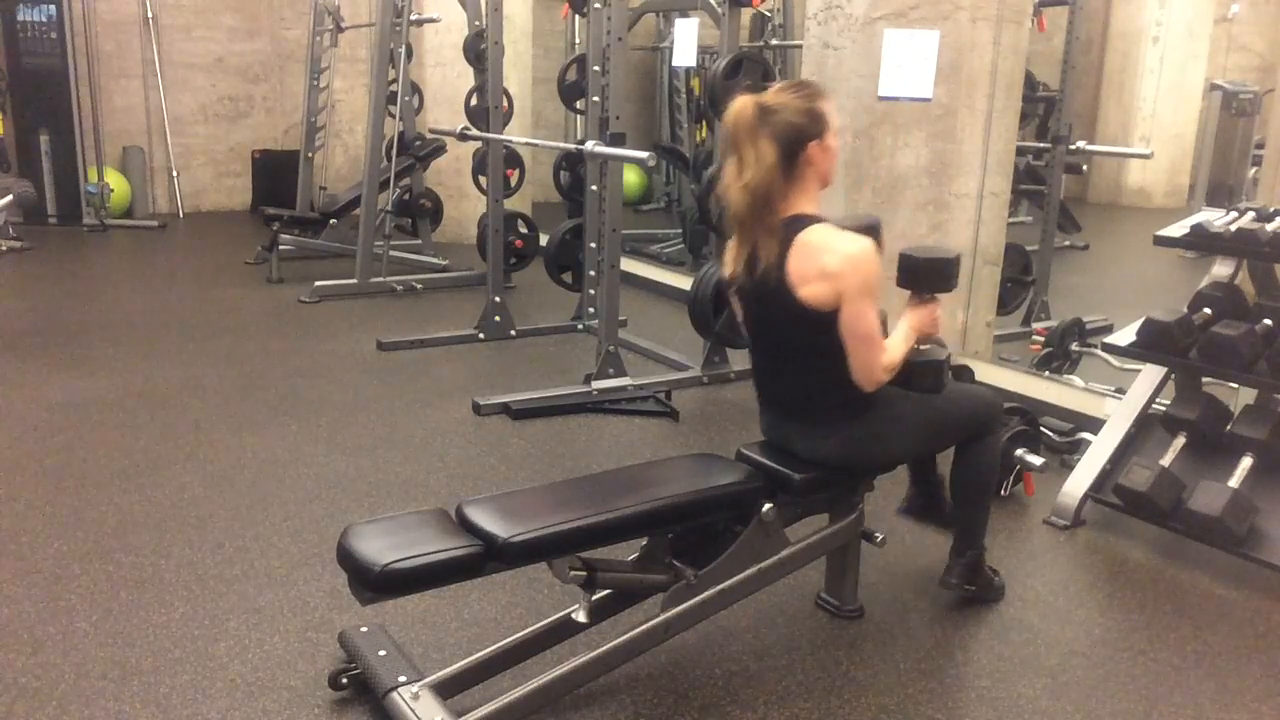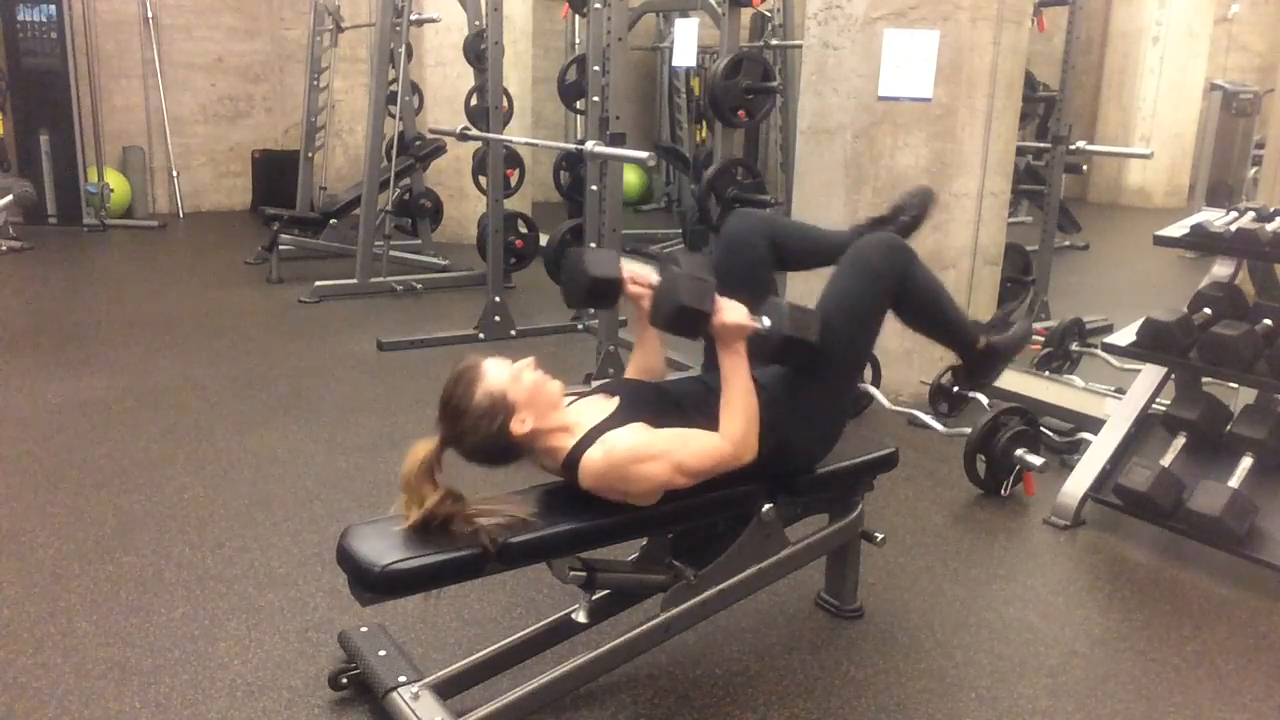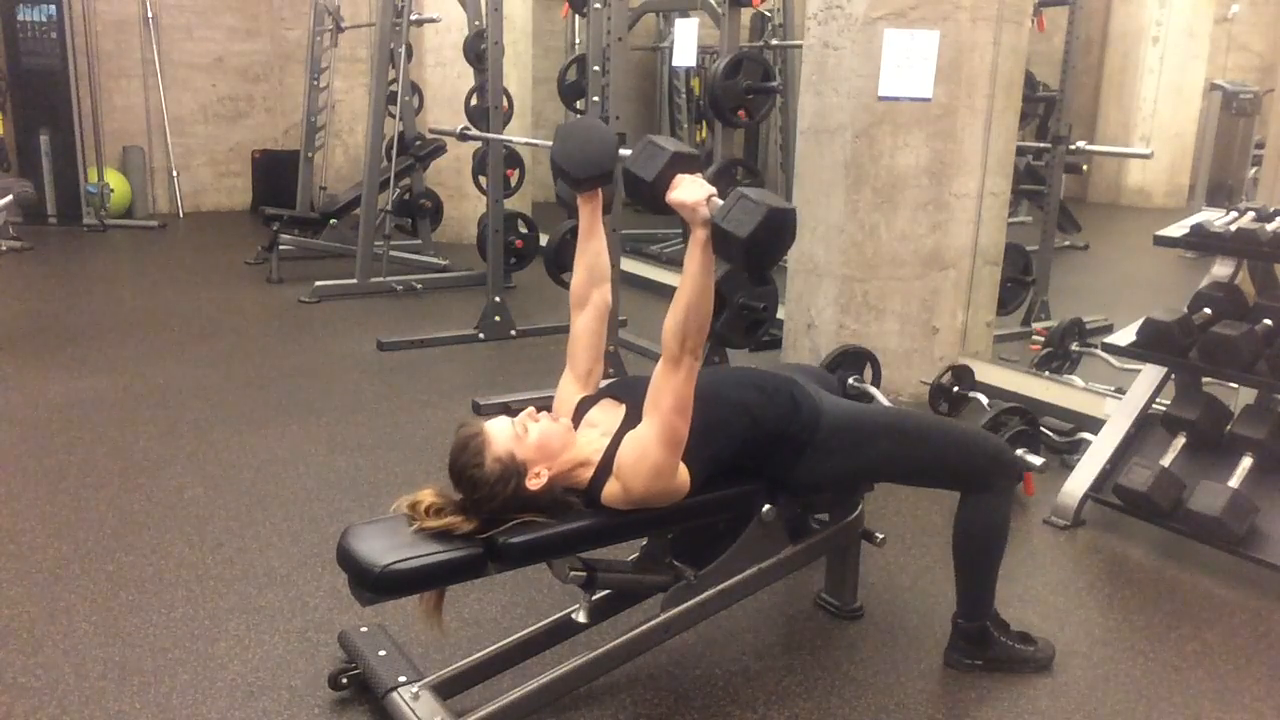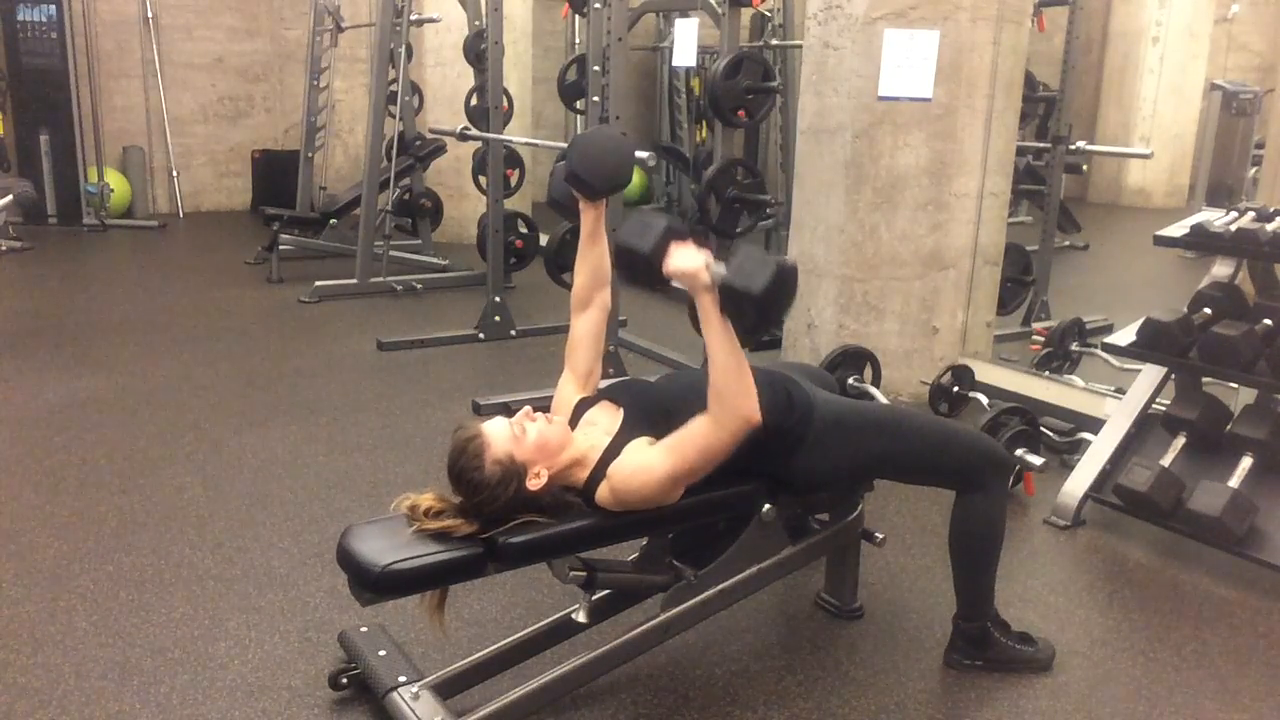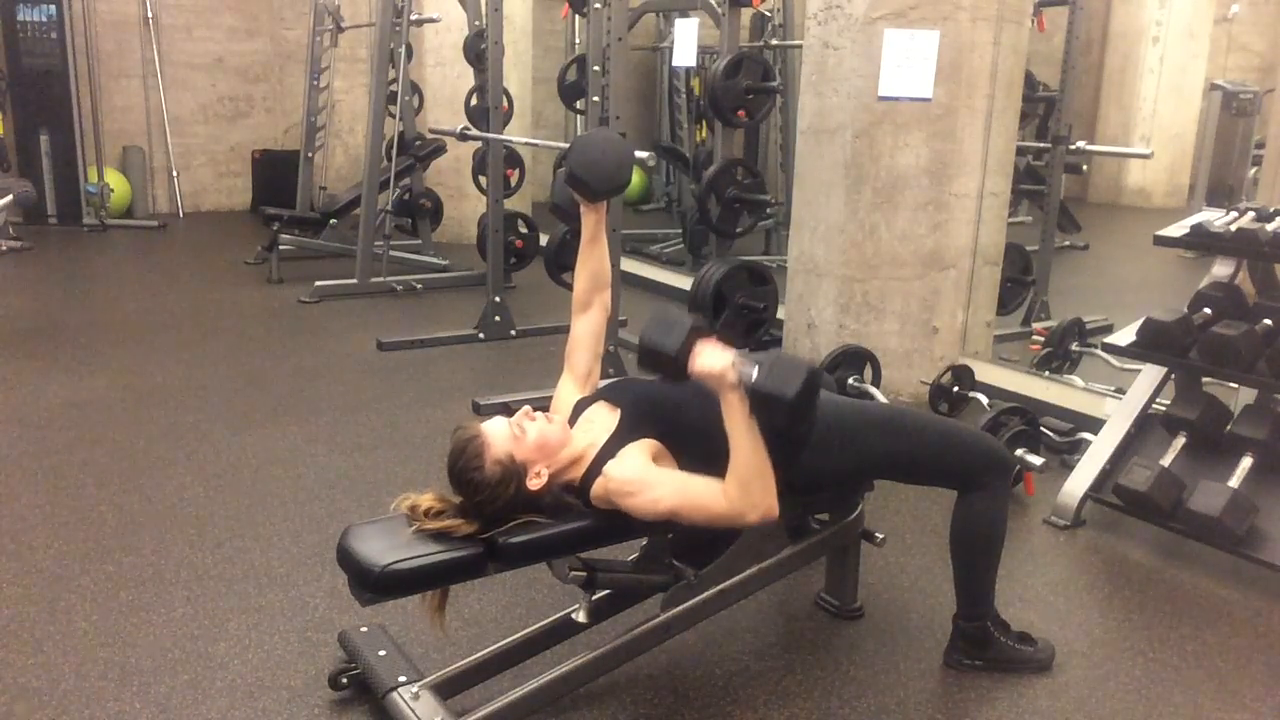
dt=1s
person 1, frame 1
left shoulder: (742, 237)
right shoulder: (845, 251)
right elbow: (871, 374)
right wrist: (913, 324)
left hip: (779, 421)
right hip: (840, 435)
right knee: (983, 408)
left ankle: (926, 493)
right ankle: (968, 565)
person 1, frame 2
left shoulder: (567, 422)
right shoulder: (607, 462)
right elbow: (740, 449)
left wrist: (643, 313)
right wrist: (733, 350)
left hip: (729, 393)
right hip: (784, 425)
left knee: (746, 228)
right knee: (881, 255)
left ankle: (872, 233)
right ankle: (977, 350)
person 1, frame 3
left shoulder: (574, 413)
right shoulder: (633, 477)
left elbow: (590, 305)
right elbow: (682, 354)
left wrist: (588, 204)
right wrist: (701, 231)
left hip: (777, 392)
right hip: (802, 437)
left knee: (827, 375)
right knee: (995, 464)
right ankle: (976, 633)
person 1, frame 4
left shoulder: (572, 410)
right shoulder: (625, 481)
left elbow: (589, 310)
right elbow: (739, 417)
left wrist: (592, 212)
right wrist: (705, 294)
right hip: (801, 436)
right knee: (988, 463)
right ankle: (976, 634)
person 1, frame 5
left shoulder: (571, 408)
right shoulder: (620, 479)
left elbow: (590, 309)
right elbow: (757, 507)
left wrist: (593, 212)
right wrist: (731, 390)
right hip: (800, 431)
right knee: (990, 464)
right ankle: (977, 636)
